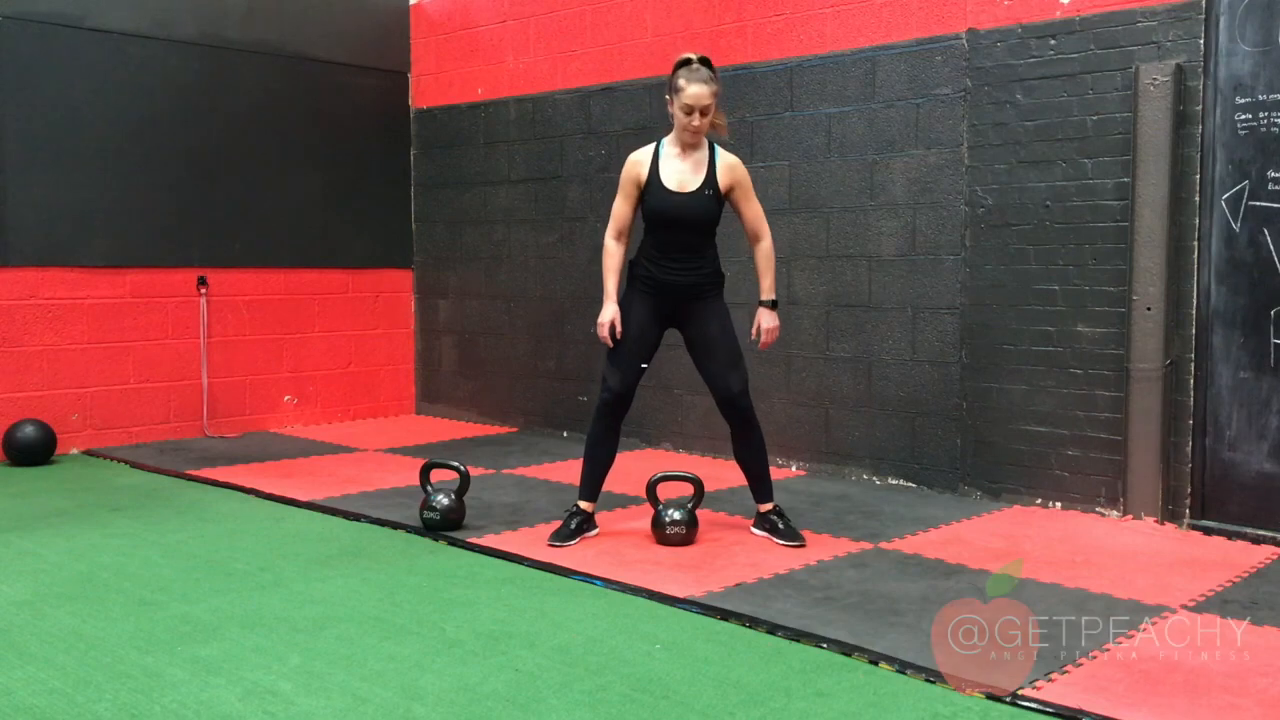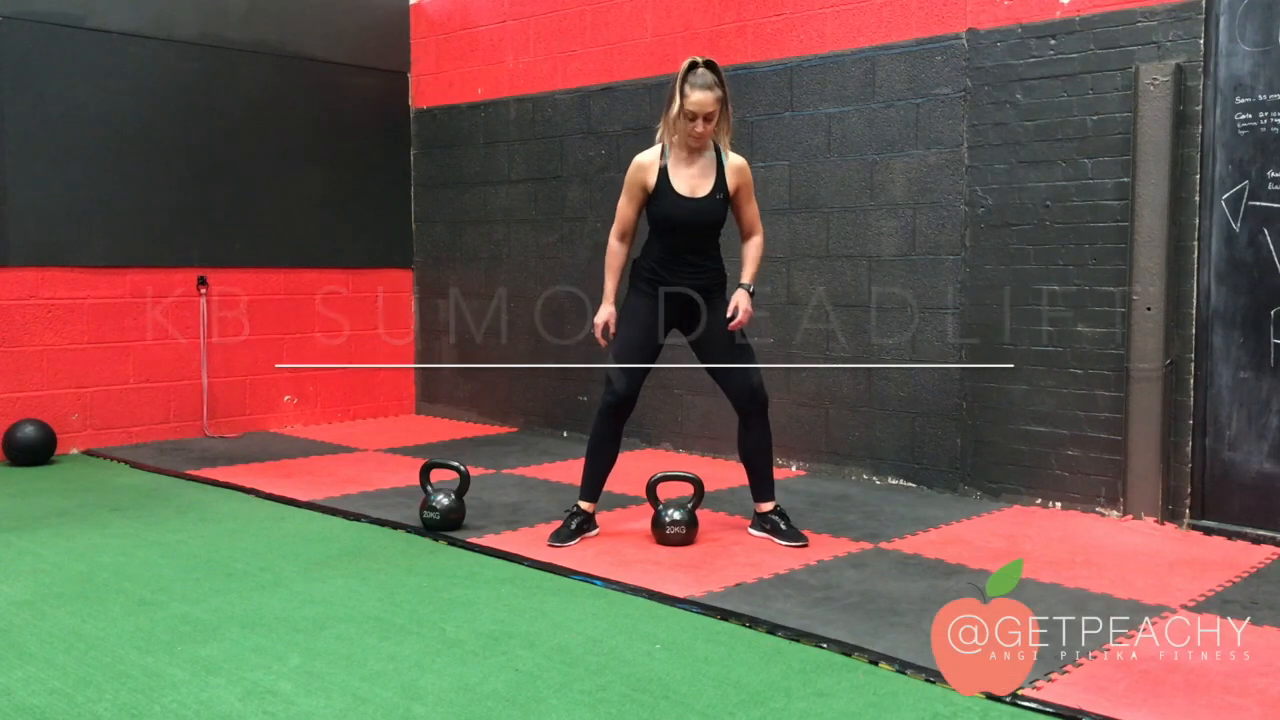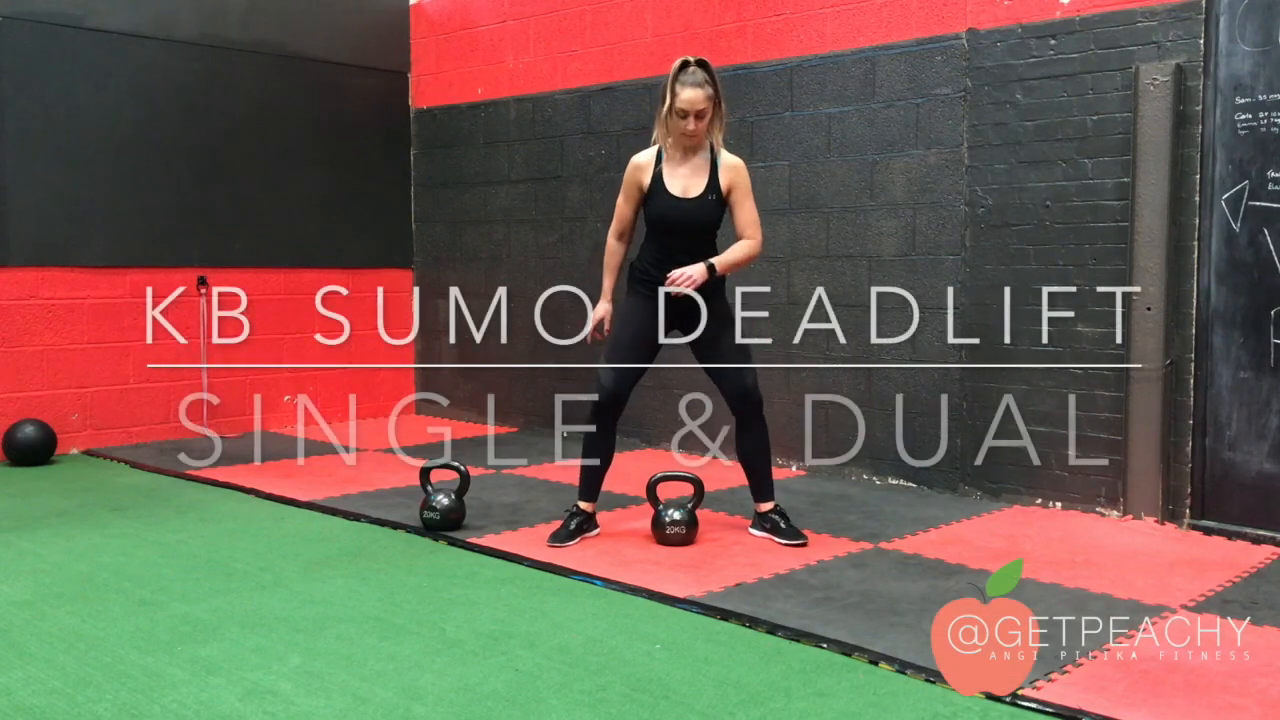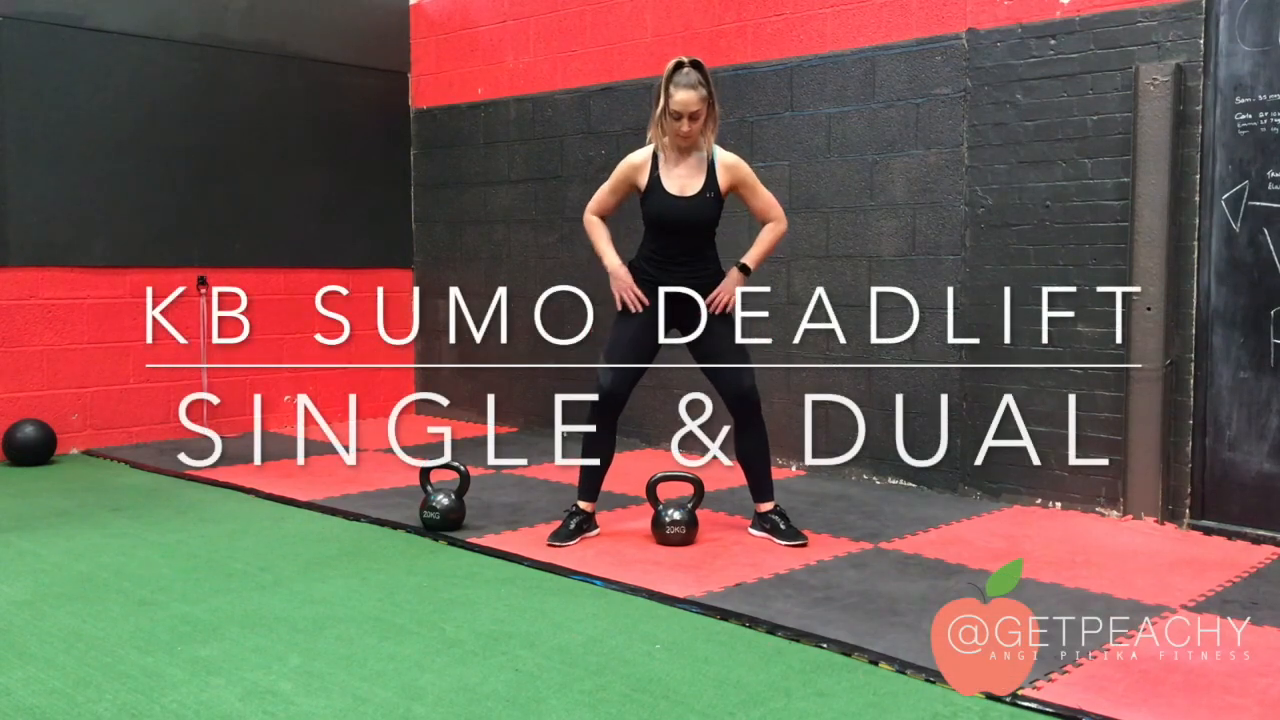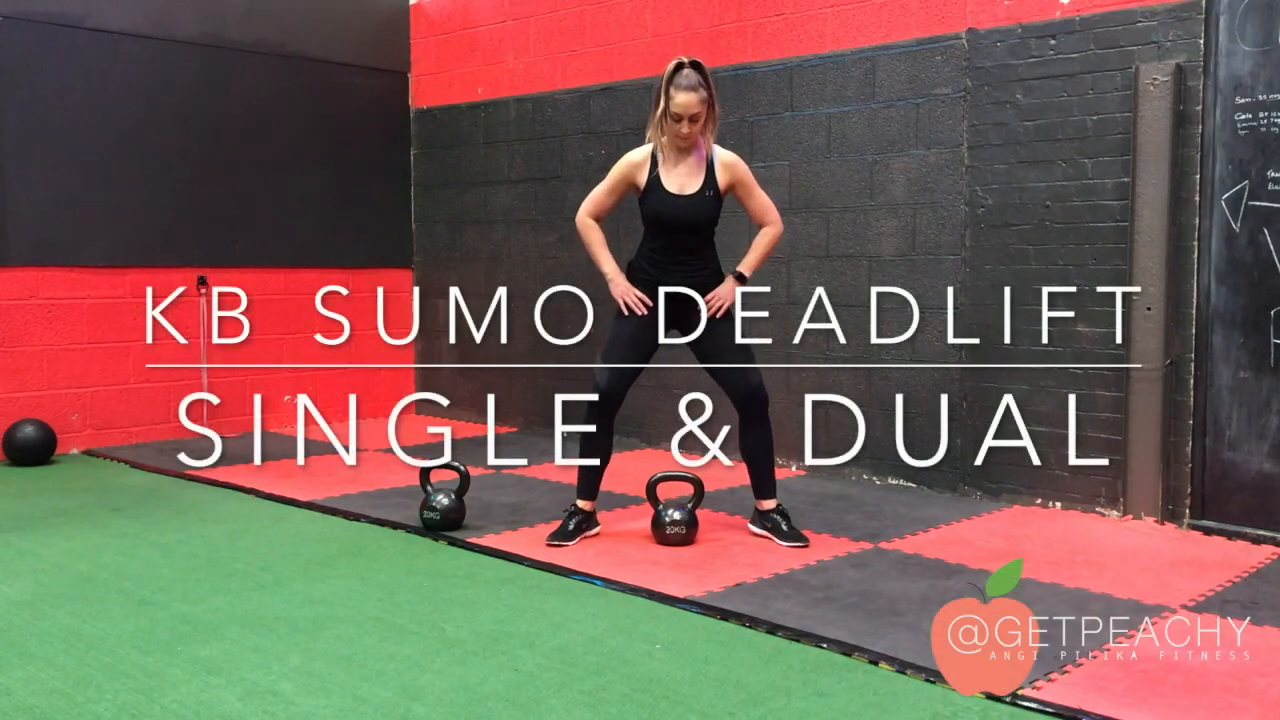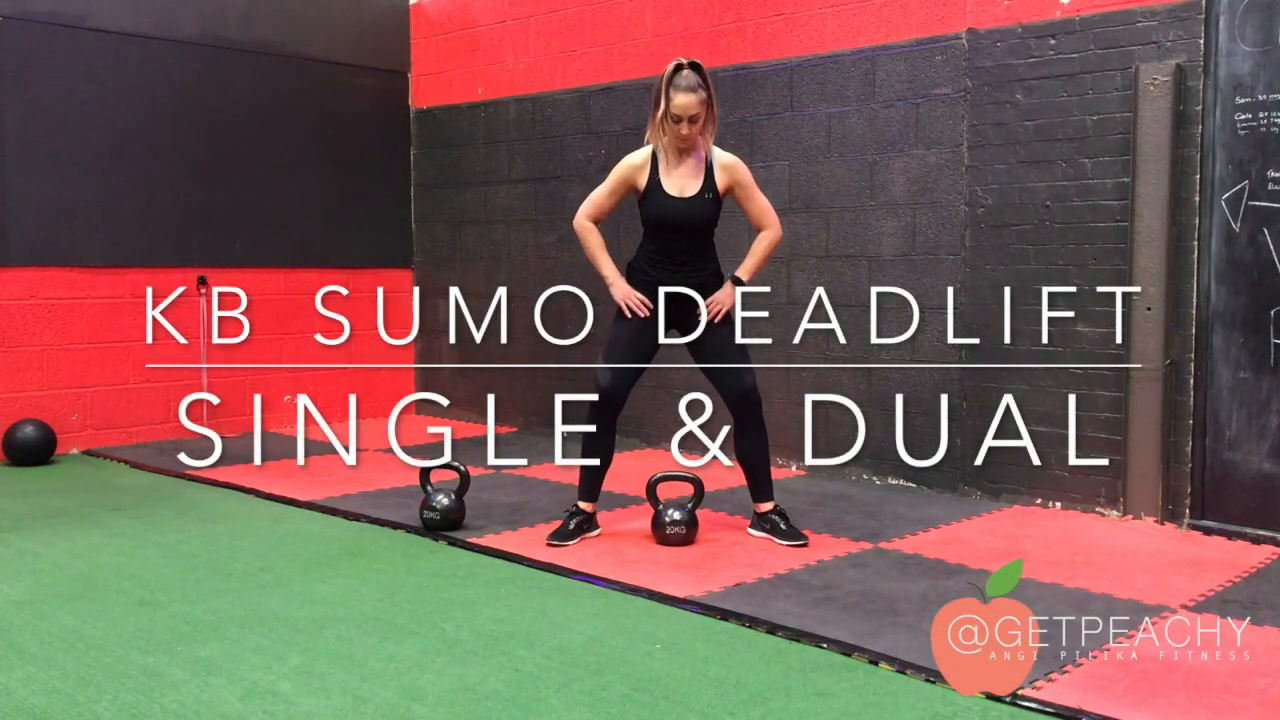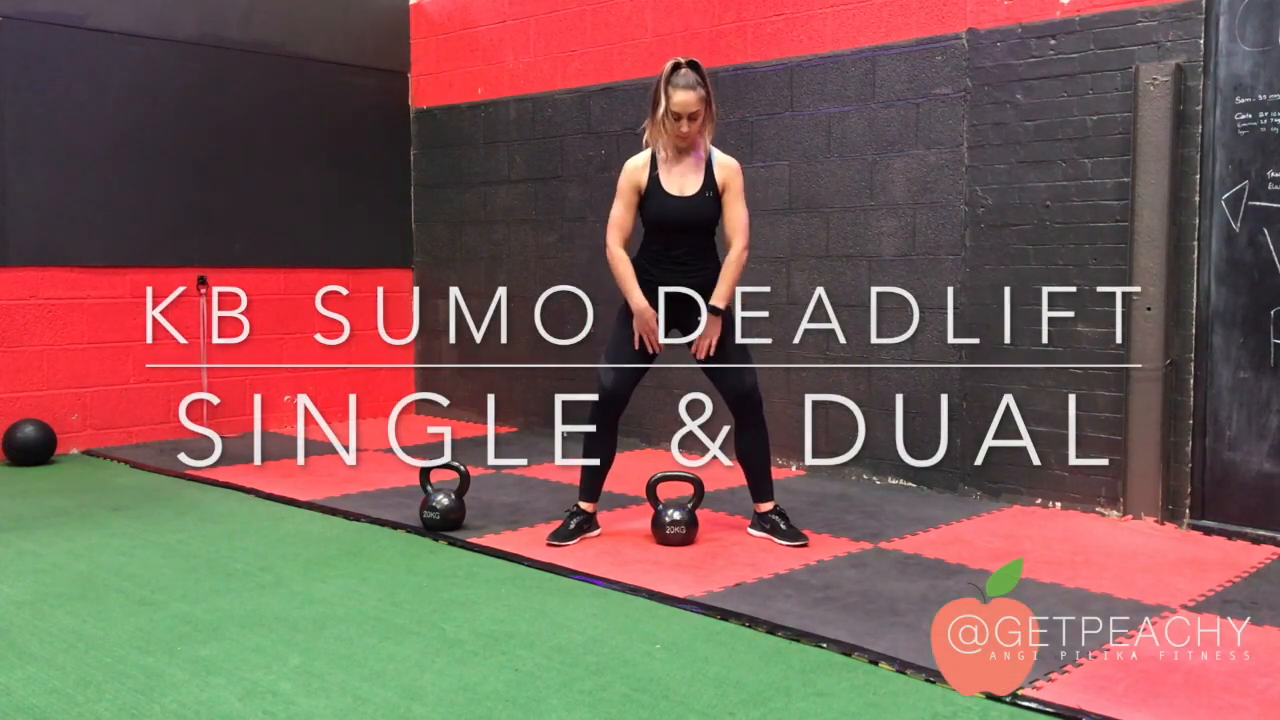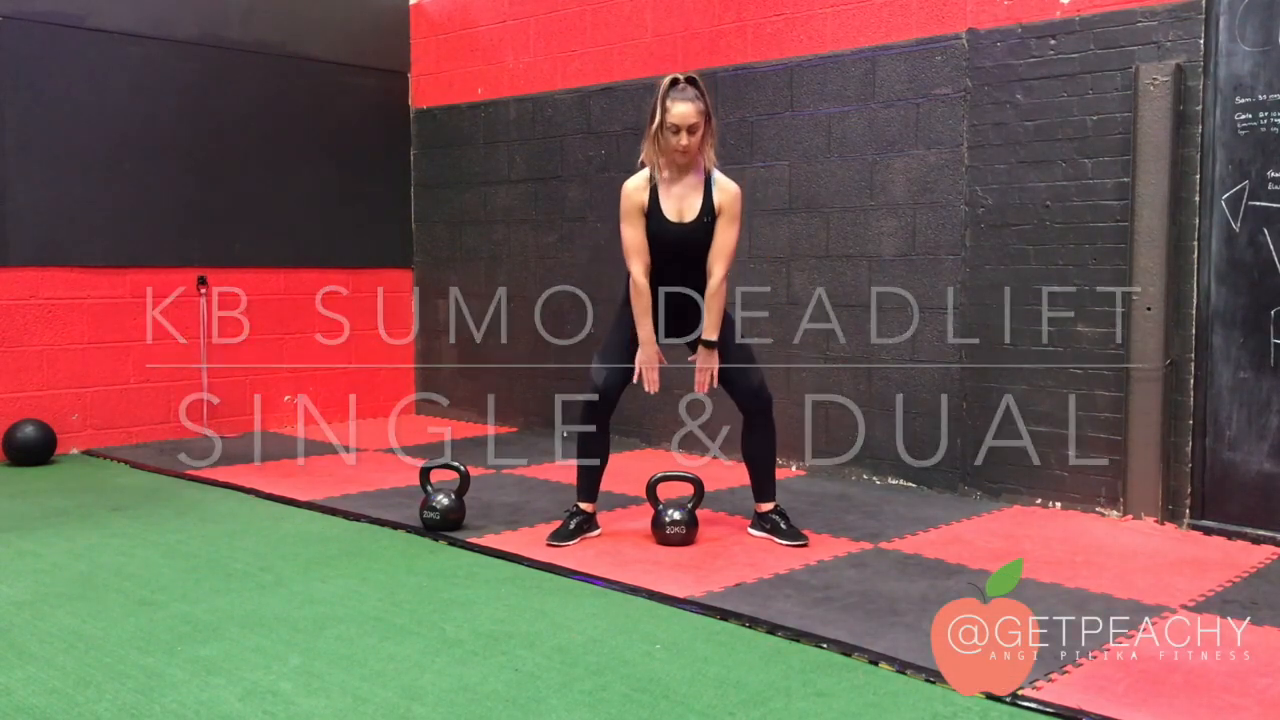
dt=0.5s
person 1, frame 1
left shoulder: (728, 167)
right shoulder: (641, 162)
left elbow: (760, 238)
right elbow: (616, 237)
left wrist: (767, 303)
right wrist: (609, 301)
left hip: (702, 298)
right hip: (645, 295)
left knee: (736, 400)
right knee: (613, 396)
left ankle: (767, 511)
right ankle: (583, 511)
person 1, frame 2
left shoulder: (735, 168)
right shoulder: (647, 164)
left elbow: (753, 234)
right elbow: (620, 236)
left wrist: (745, 288)
right wrist: (608, 301)
left hip: (708, 298)
right hip: (650, 295)
left knee: (752, 396)
right knee: (617, 396)
left ankle: (766, 512)
right ankle: (583, 511)
person 1, frame 3
left shoulder: (730, 168)
right shoulder: (643, 165)
left elbow: (751, 241)
right elbow: (618, 236)
left wrist: (707, 268)
right wrist: (606, 298)
left hip: (705, 298)
right hip: (646, 295)
left knee: (747, 397)
right knee: (608, 394)
left ankle: (767, 512)
right ankle: (584, 512)
person 1, frame 4
left shoulder: (727, 166)
right shoulder: (639, 163)
left elbow: (776, 221)
right elbow: (593, 214)
left wrist: (740, 272)
right wrist: (614, 266)
left hip: (705, 297)
right hip: (646, 294)
left knee: (745, 398)
right knee: (607, 395)
left ankle: (766, 511)
right ankle: (583, 511)
person 1, frame 5
left shoulder: (726, 164)
right shoulder: (638, 162)
left elbow: (771, 224)
right elbow: (586, 217)
left wrist: (737, 279)
right wrist: (614, 277)
left hip: (705, 296)
right hip: (646, 294)
left knee: (752, 393)
right knee: (604, 393)
left ankle: (767, 510)
right ankle: (583, 512)
person 1, frame 6
left shoulder: (726, 167)
right shoulder: (638, 165)
left elbow: (770, 229)
right elbow: (584, 220)
left wrist: (735, 284)
right wrist: (614, 281)
left hip: (704, 298)
right hip: (646, 295)
left knee: (746, 398)
right knee: (605, 395)
left ankle: (766, 512)
right ankle: (584, 512)
person 1, frame 7
left shoulder: (725, 168)
right shoulder: (638, 168)
left elbow: (738, 245)
right elbow: (615, 244)
left wrist: (717, 311)
right wrist: (638, 306)
left hip: (705, 298)
right hip: (648, 297)
left knee: (747, 400)
right knee: (608, 398)
left ankle: (766, 512)
right ankle: (584, 512)
person 1, frame 8
left shoulder: (726, 192)
right shoulder: (636, 189)
left elbow: (717, 274)
right elbow: (638, 272)
left wrist: (709, 344)
right wrist: (647, 343)
left hip: (703, 308)
right hip: (647, 306)
left knee: (757, 398)
right knee: (598, 397)
left ankle: (767, 513)
right ankle: (583, 513)
